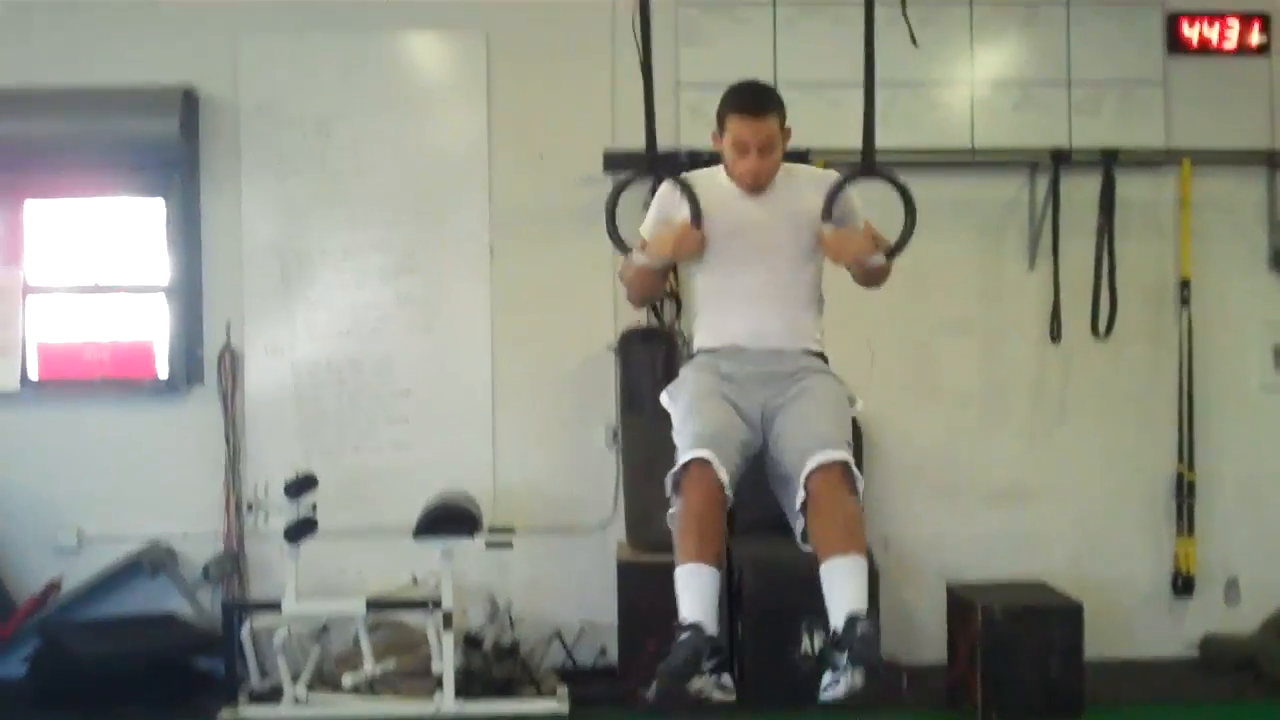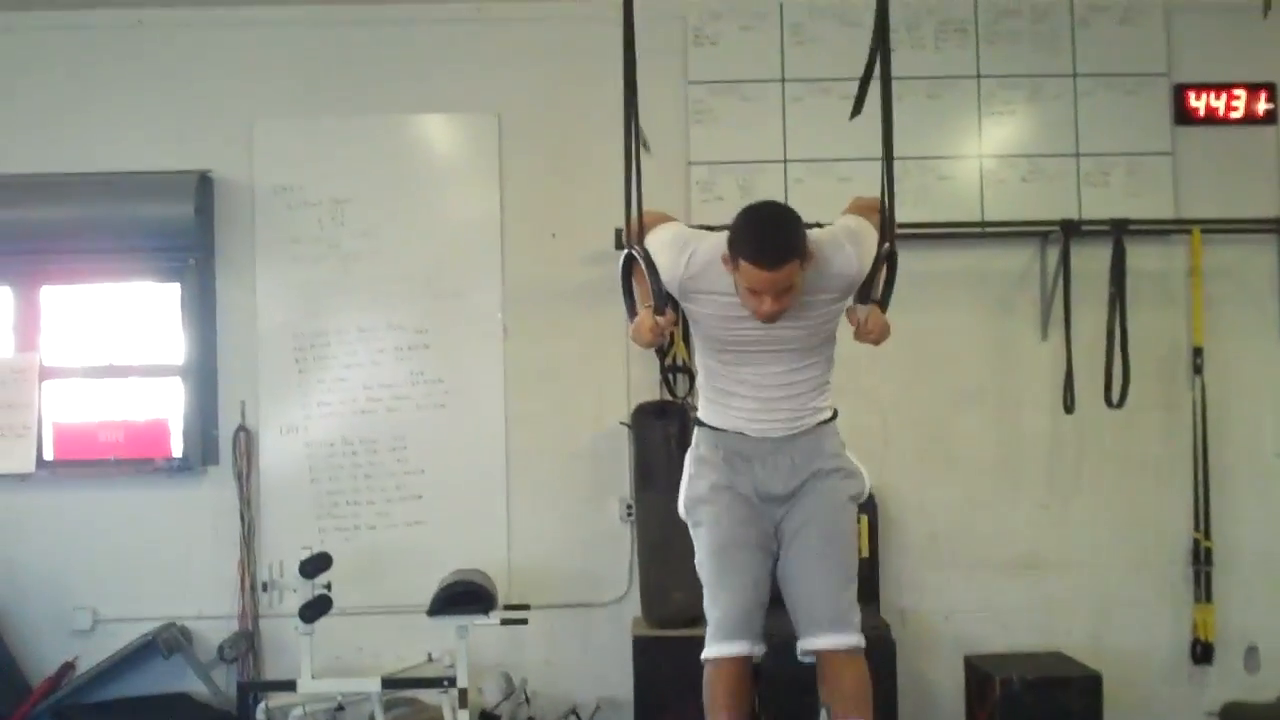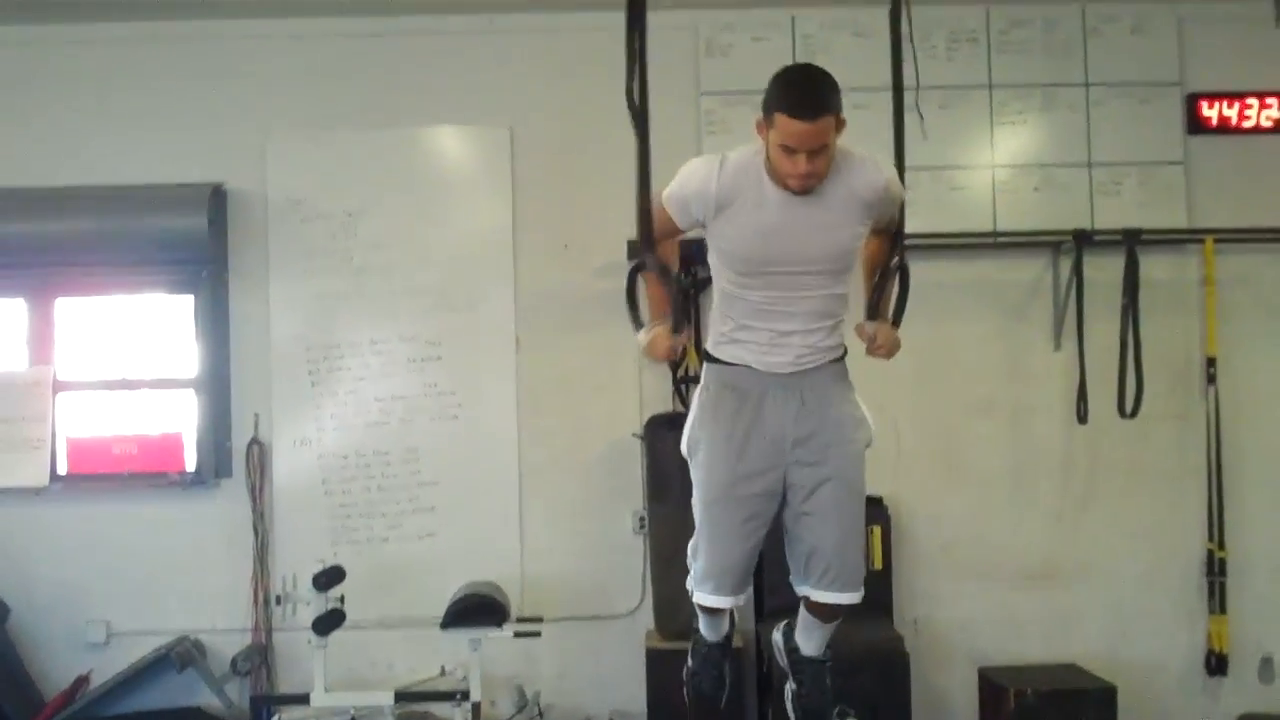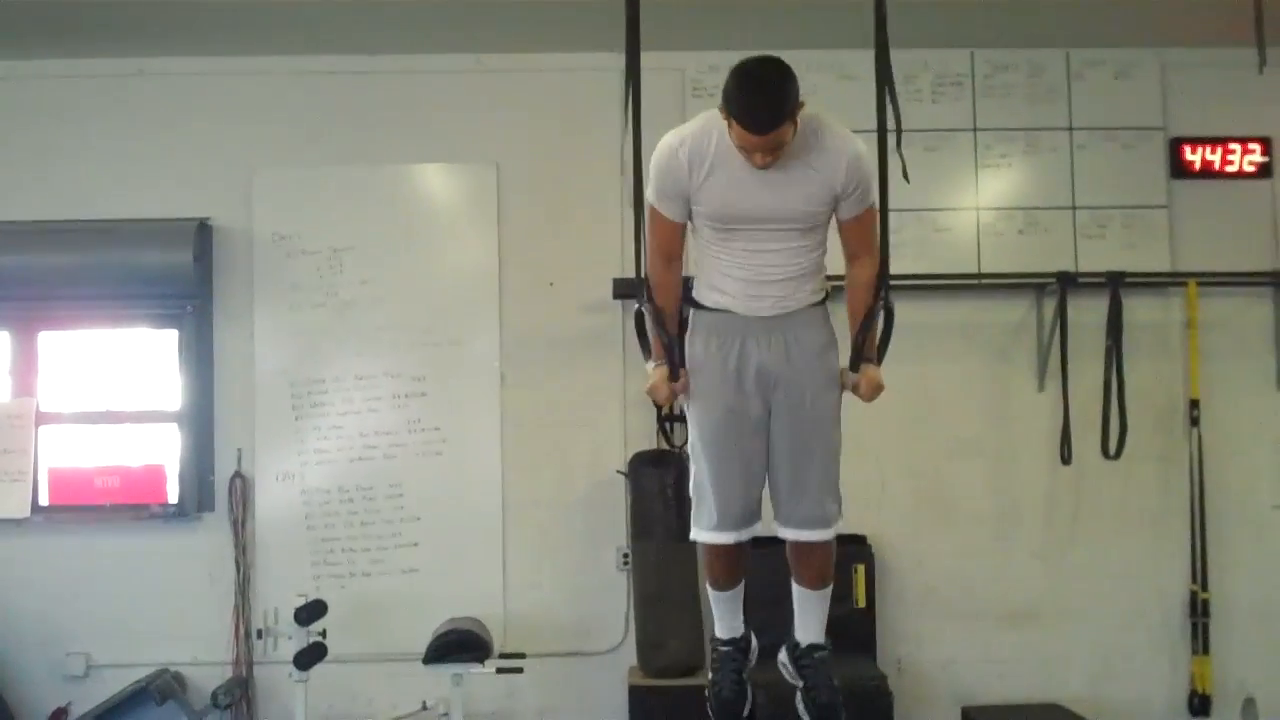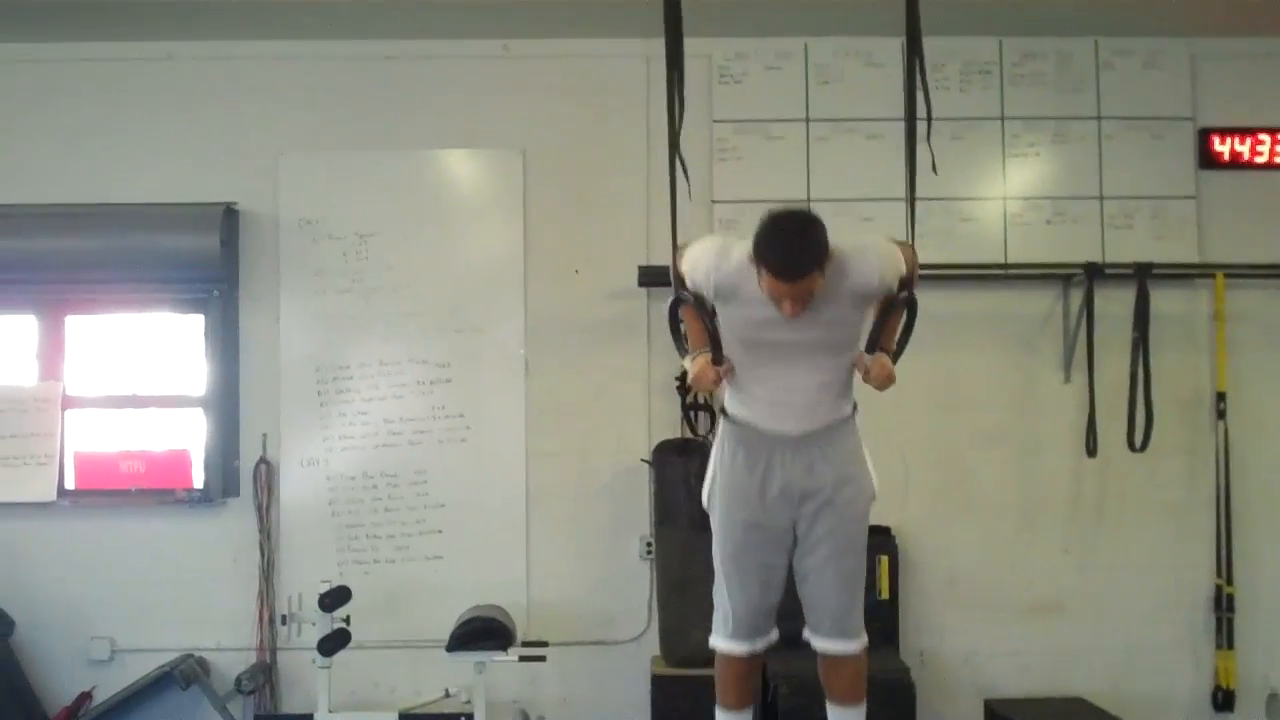
dt=0.5s
person 1, frame 1
left shoulder: (820, 190)
right shoulder: (682, 193)
left elbow: (877, 273)
right elbow: (637, 295)
left wrist: (868, 254)
right wrist: (657, 256)
left hip: (800, 368)
right hip: (718, 367)
left knee: (827, 472)
right knee: (702, 469)
left ankle: (851, 635)
right ankle: (695, 641)
person 1, frame 2
left shoulder: (842, 260)
right shoulder: (685, 262)
left elbow: (870, 207)
right elbow: (644, 224)
left wrist: (872, 306)
right wrist: (645, 308)
left hip: (813, 451)
right hip: (724, 452)
left knee: (835, 629)
right knee: (731, 636)
person 1, frame 3
left shoulder: (872, 187)
right shoulder: (711, 181)
right elbow: (656, 234)
left wrist: (880, 315)
right wrist: (658, 319)
left hip: (825, 387)
right hip: (735, 386)
left knee: (837, 570)
right knee: (721, 566)
left ankle: (805, 650)
right ankle: (710, 637)
person 1, frame 4
left shoulder: (841, 152)
right shoulder: (682, 150)
left elbow: (863, 258)
right elbow: (663, 258)
left wrist: (865, 355)
right wrist: (662, 356)
left hip: (805, 333)
right hip: (719, 335)
left knee: (812, 512)
right knee: (722, 512)
left ankle: (809, 650)
right ankle: (730, 644)
person 1, frame 5
left shoulder: (864, 273)
right shoulder: (718, 267)
left elbow: (907, 259)
right elbow: (682, 265)
left wrist: (884, 349)
right wrist: (698, 350)
left hip: (831, 449)
right hip: (748, 449)
left knee: (839, 628)
right knee: (739, 625)
